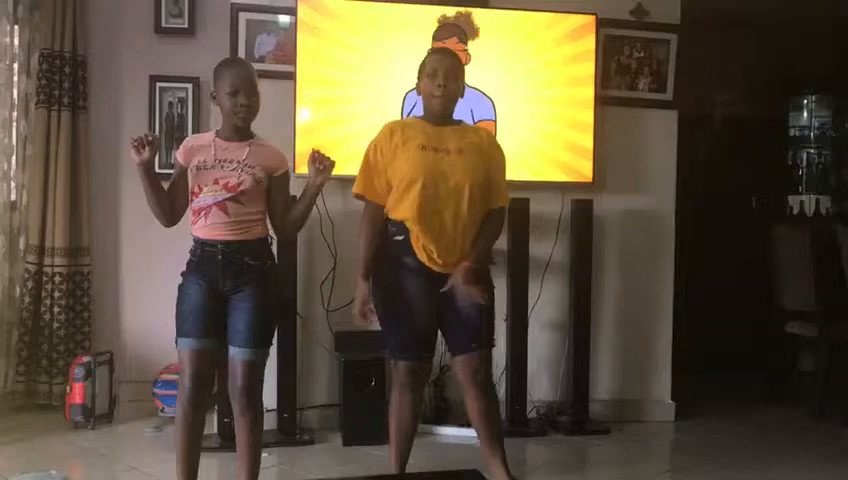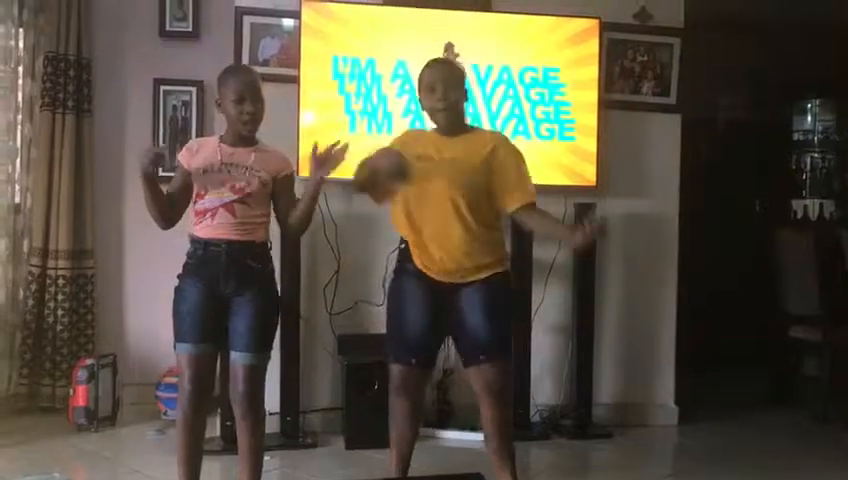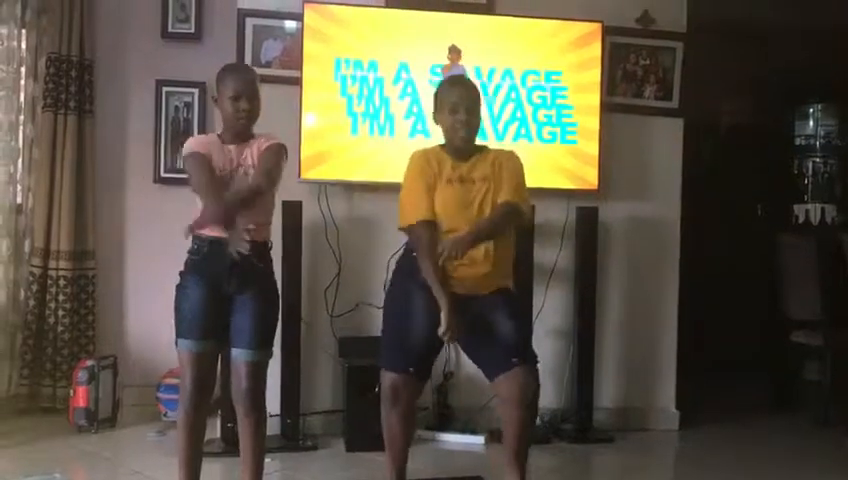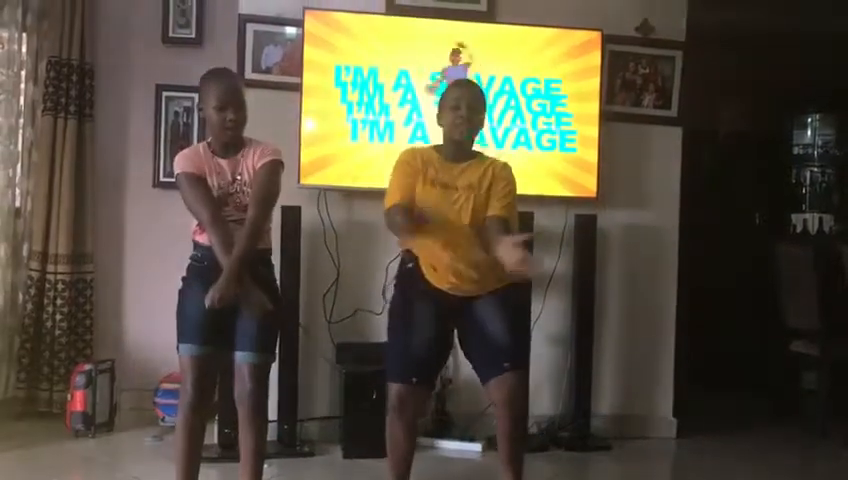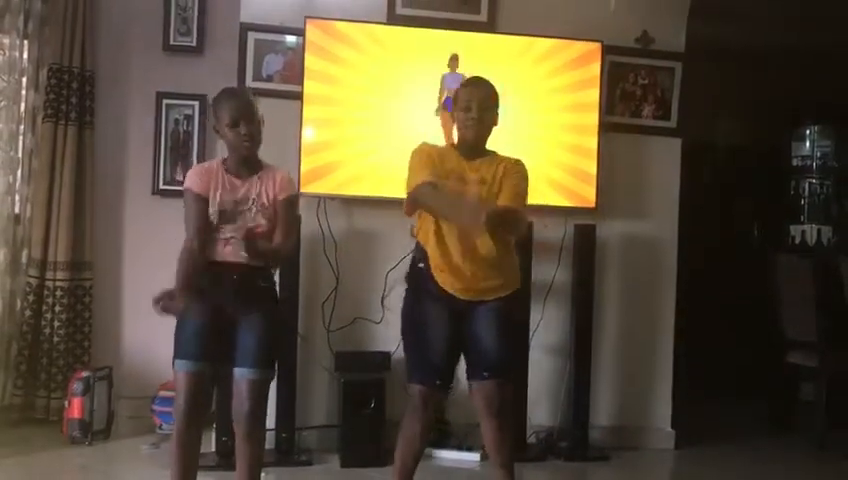
dt=0.4s
person 1, frame 1
left shoulder: (483, 142)
right shoulder: (394, 136)
left elbow: (494, 213)
right elbow: (373, 211)
left wrist: (471, 266)
right wrist: (364, 279)
left hip: (466, 271)
right hip: (406, 265)
left knee: (475, 371)
right knee: (408, 370)
person 1, frame 2
left shoulder: (493, 147)
right shoulder: (409, 142)
left elbow: (523, 209)
right elbow: (366, 182)
left wrist: (567, 234)
right wrist: (378, 166)
left hip: (481, 277)
right hip: (418, 273)
left knee: (489, 380)
right knee: (404, 378)
person 1, frame 3
left shoulder: (505, 161)
right shoulder: (424, 161)
left elbow: (509, 214)
right elbow: (423, 236)
left wrist: (470, 238)
right wrist: (443, 302)
left hip: (487, 290)
right hip: (422, 285)
left knee: (523, 386)
right knee: (396, 387)
person 1, frame 4
left shoulder: (497, 172)
right shoulder: (412, 161)
left elbow: (493, 227)
right elbow: (394, 218)
left wrist: (503, 245)
right wrist: (413, 221)
left hip: (487, 290)
right hip: (424, 286)
left knee: (511, 391)
right knee: (404, 395)
person 1, frame 5
left shoulder: (510, 169)
right shoulder: (428, 156)
left elbow: (508, 223)
right elbow: (427, 195)
left wrist: (486, 218)
right wrist: (461, 209)
left hip: (494, 296)
right hip: (436, 287)
left knee: (492, 400)
right knee: (423, 396)
person 2, frame 1
left shoulder: (271, 157)
right shoulder: (192, 148)
left elbow: (285, 227)
right elbow: (168, 216)
left wrist: (314, 186)
right wrist: (145, 167)
left hip: (252, 269)
right hip: (202, 267)
left knee: (245, 387)
right knee: (192, 385)
person 2, frame 2
left shoulder: (275, 159)
right shoulder: (196, 151)
left elbow: (292, 227)
right elbow: (166, 218)
left wrist: (316, 180)
right wrist: (148, 177)
left hip: (253, 270)
right hip: (201, 267)
left knee: (246, 391)
right knee: (190, 387)
person 2, frame 3
left shoulder: (270, 147)
right shoulder: (198, 147)
left elbow: (259, 188)
right elbow: (210, 195)
left wrist: (222, 210)
right wrist: (234, 225)
left hip: (253, 267)
right hip: (203, 268)
left knee: (249, 388)
right knee: (194, 385)
person 2, frame 4
left shoulder: (265, 156)
right shoulder: (190, 160)
left elbow: (256, 221)
right elbow: (212, 224)
left wrist: (232, 279)
right wrist: (238, 283)
left hip: (256, 271)
right hip: (205, 270)
left knee: (252, 392)
right knee: (194, 390)
person 2, frame 5
left shoulder: (280, 183)
right shoulder: (201, 176)
left elbow: (284, 249)
right elbow: (194, 244)
left wrist: (255, 247)
right wrist: (179, 289)
left hip: (256, 292)
right hip: (207, 289)
left knee: (250, 408)
right knee: (189, 402)
